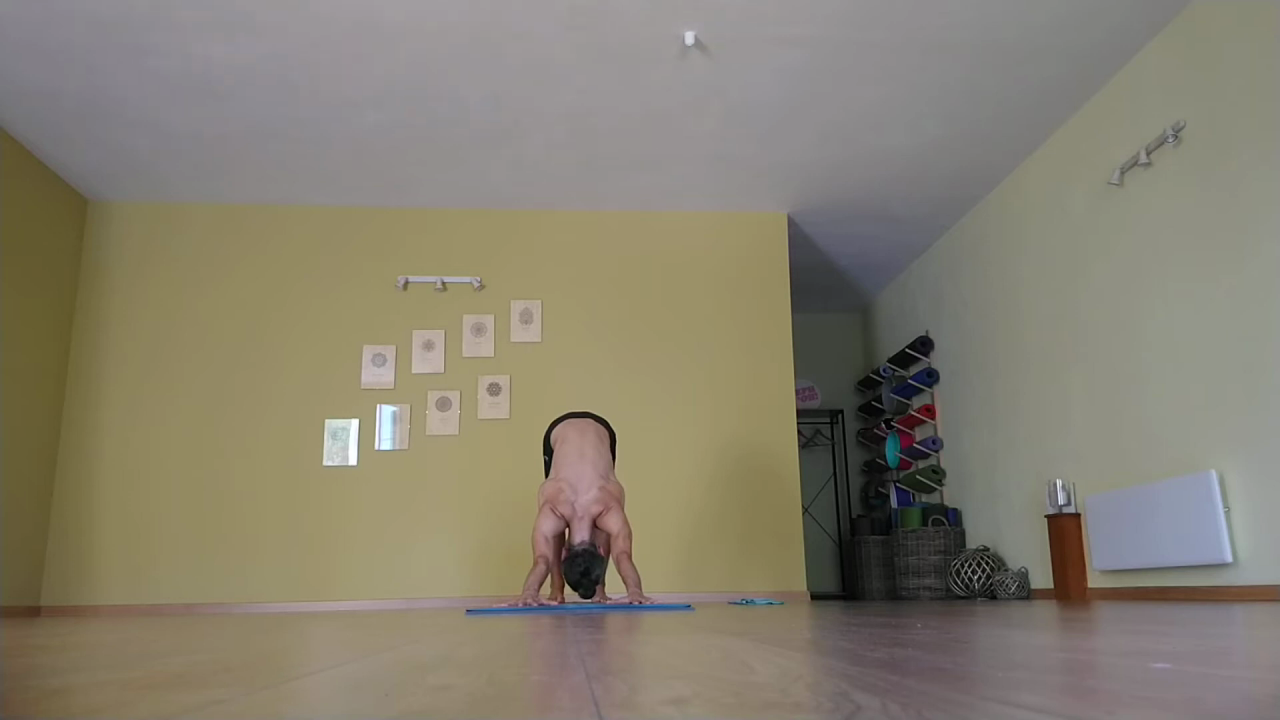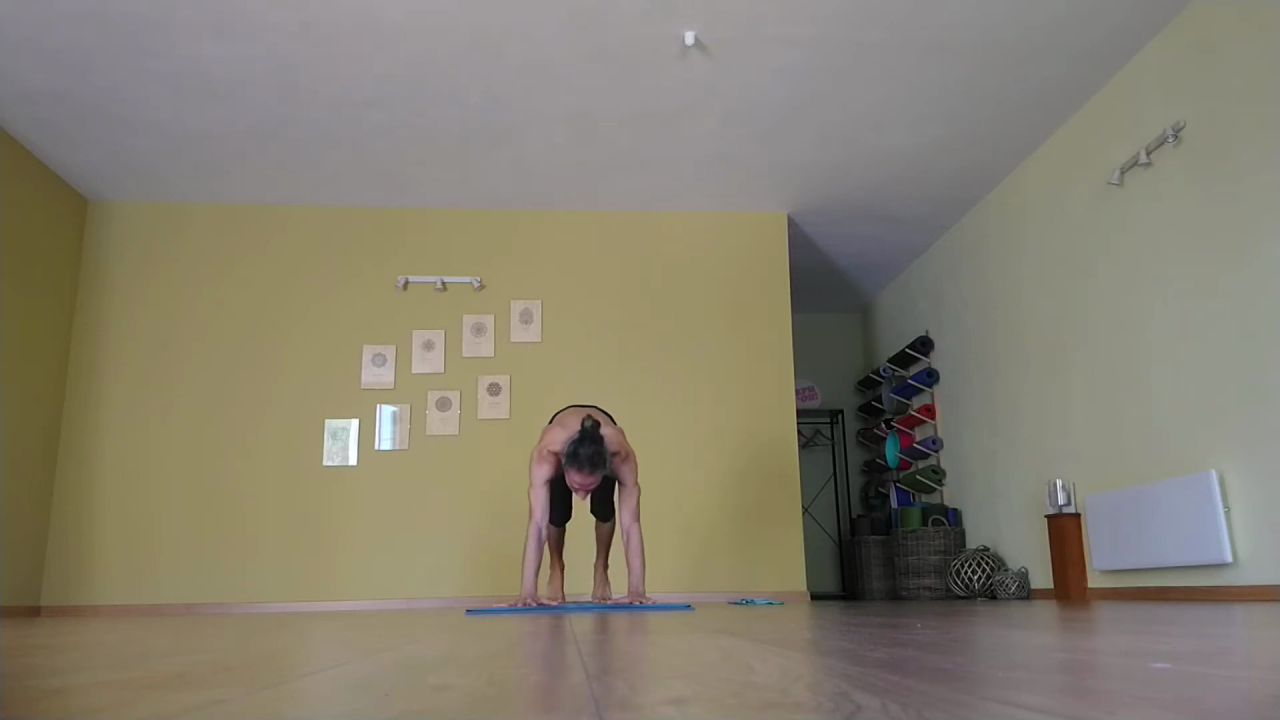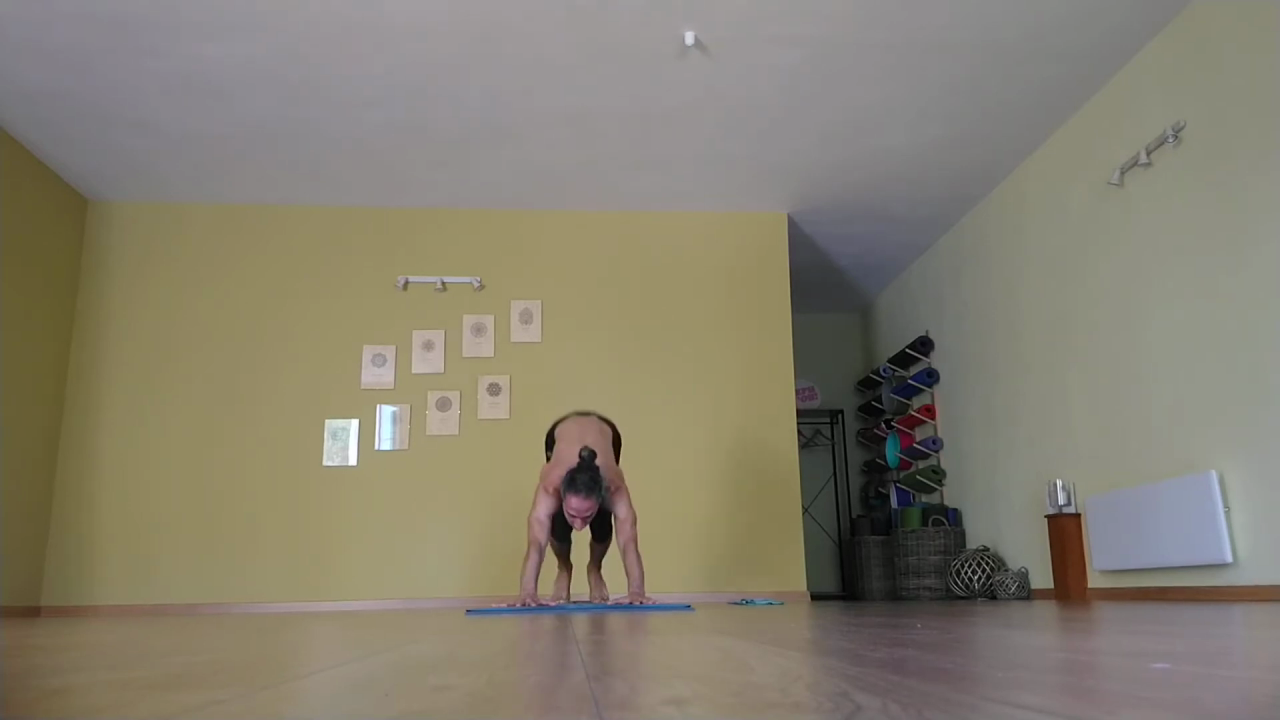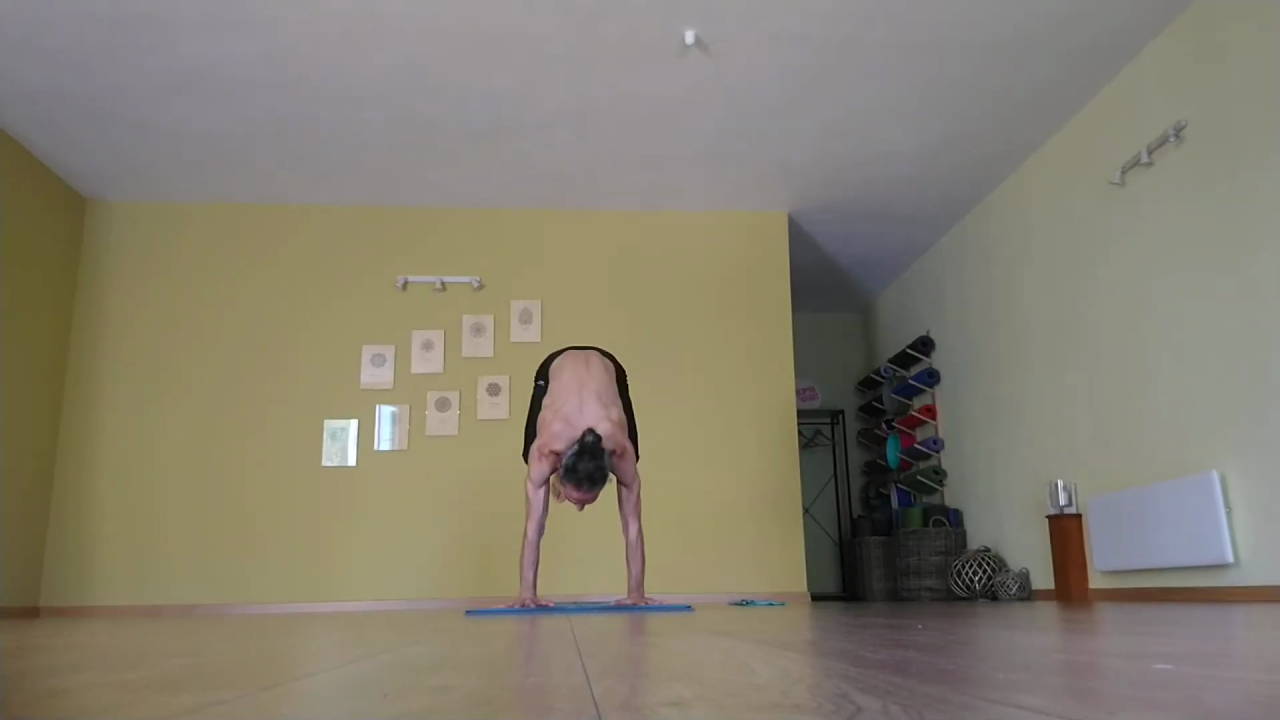
dt=1s
person 1, frame 1
left shoulder: (609, 509)
right shoulder: (552, 510)
left elbow: (623, 557)
right elbow: (541, 560)
left hip: (600, 429)
right hip: (559, 430)
left ankle: (599, 586)
right ankle: (556, 587)
person 1, frame 2
left shoulder: (621, 455)
right shoulder: (546, 454)
left elbow: (631, 525)
right elbow: (537, 524)
left wrist: (637, 590)
left knee: (603, 510)
right knee: (557, 512)
left ankle: (601, 569)
right ankle: (556, 568)
person 1, frame 3
left shoulder: (614, 488)
right shoulder: (550, 487)
left elbow: (627, 542)
right elbow: (536, 544)
left wrist: (636, 591)
right wrist: (527, 592)
left knee: (601, 529)
right knee: (559, 529)
left ankle: (594, 569)
right ankle: (564, 570)
person 1, frame 4
left shoulder: (620, 451)
right shoulder: (546, 451)
left elbow: (631, 524)
right elbow: (534, 524)
left wrist: (636, 592)
right wrist: (526, 592)
left hip: (606, 366)
right hip: (556, 365)
right knee: (531, 458)
